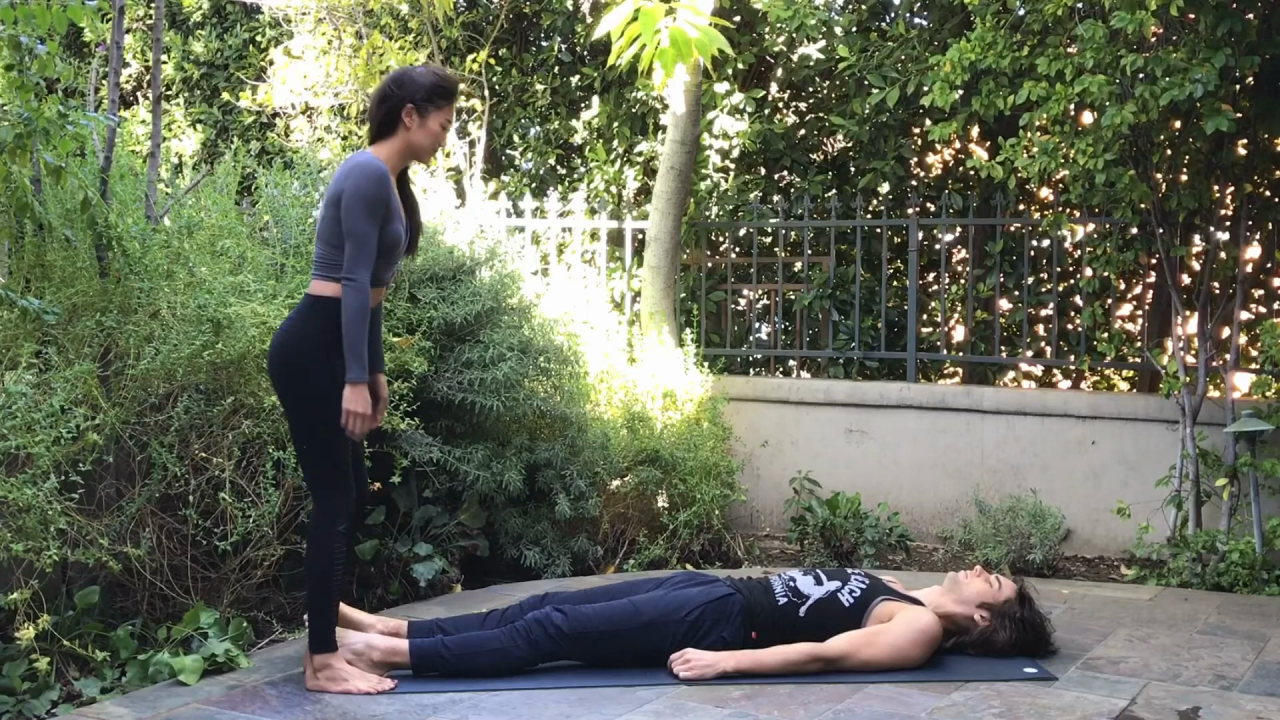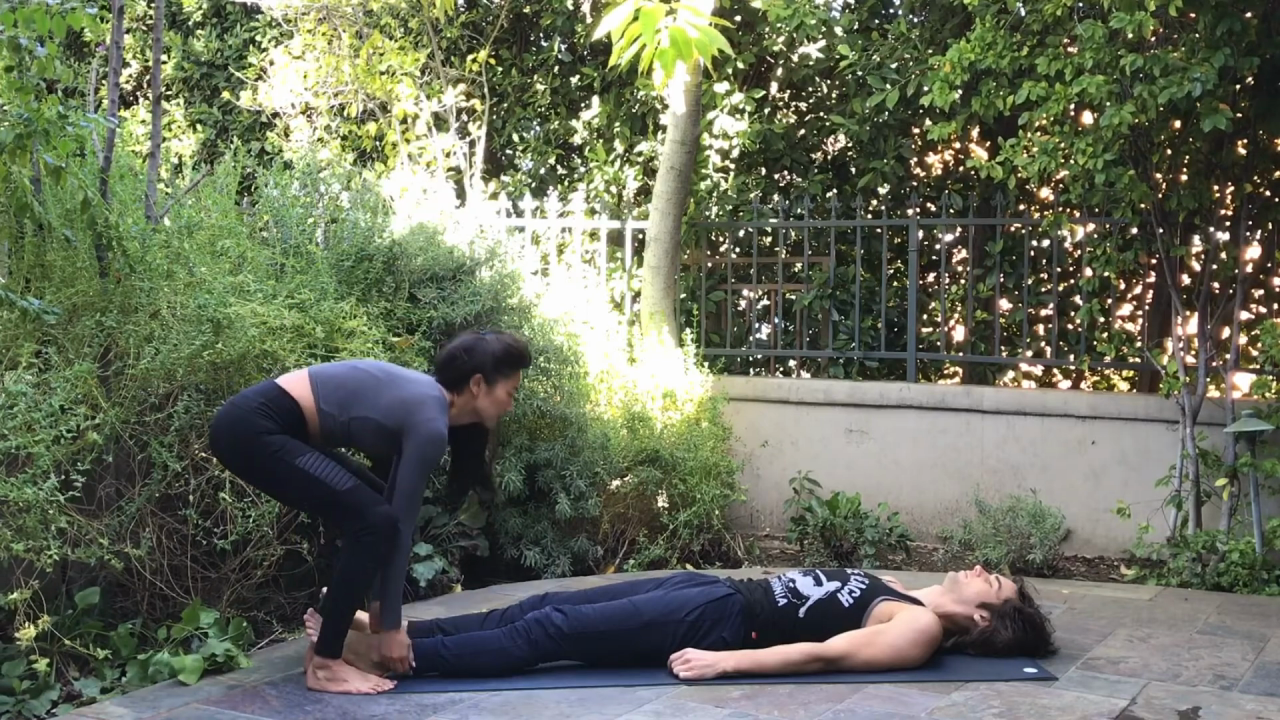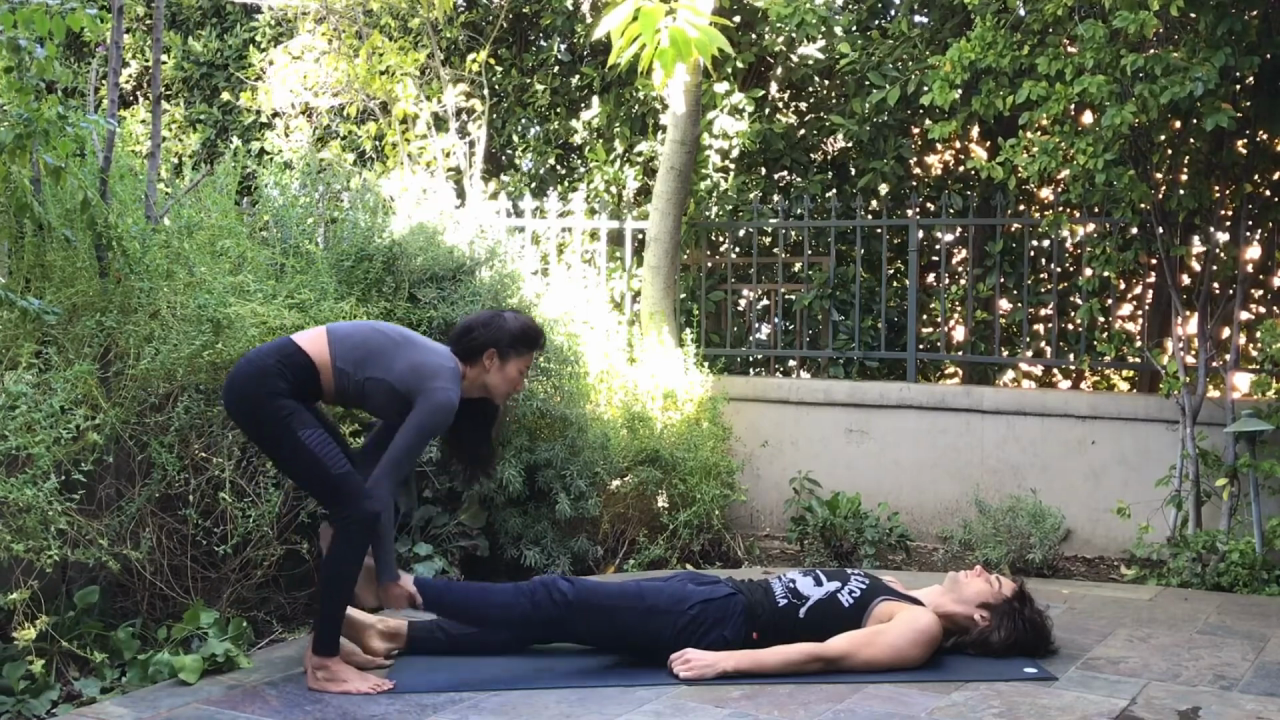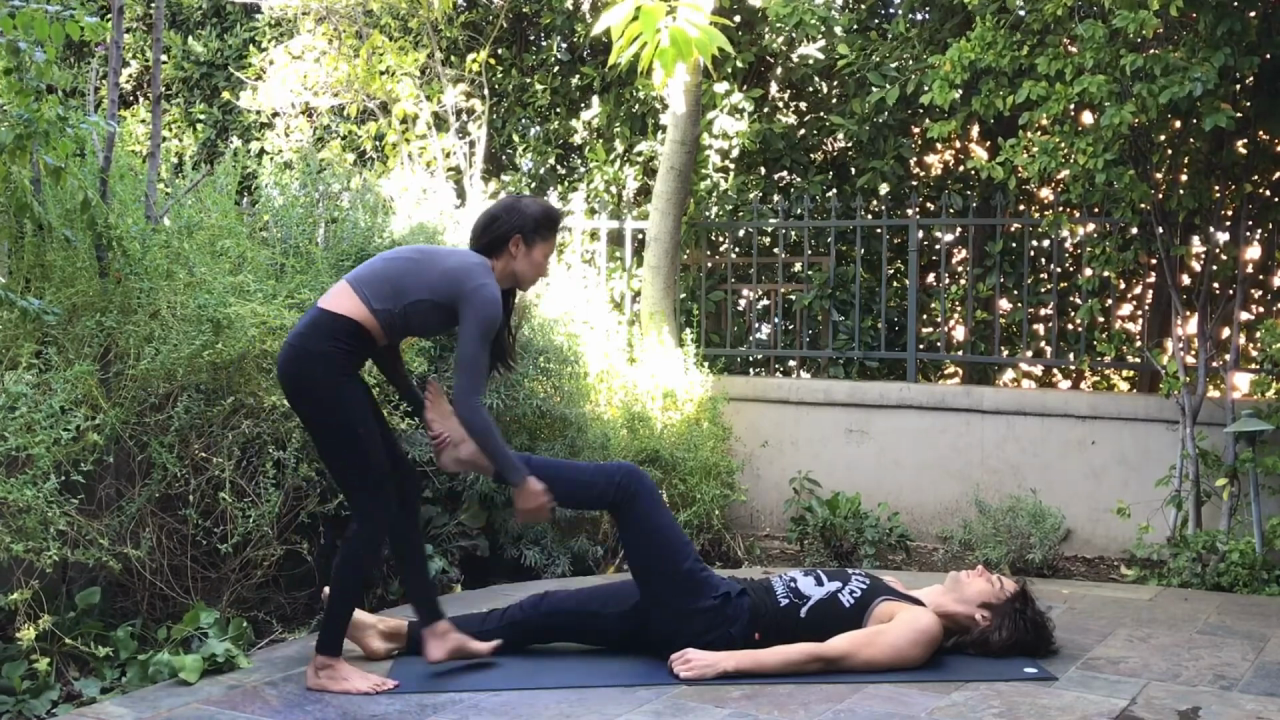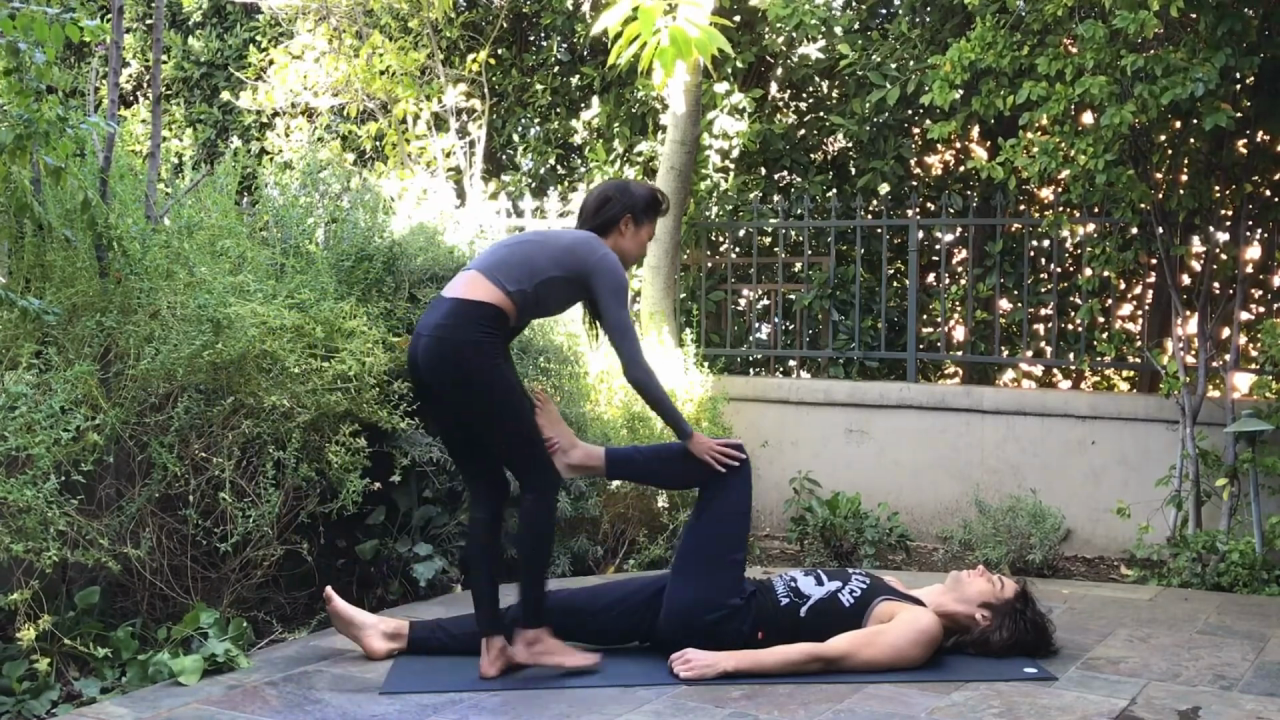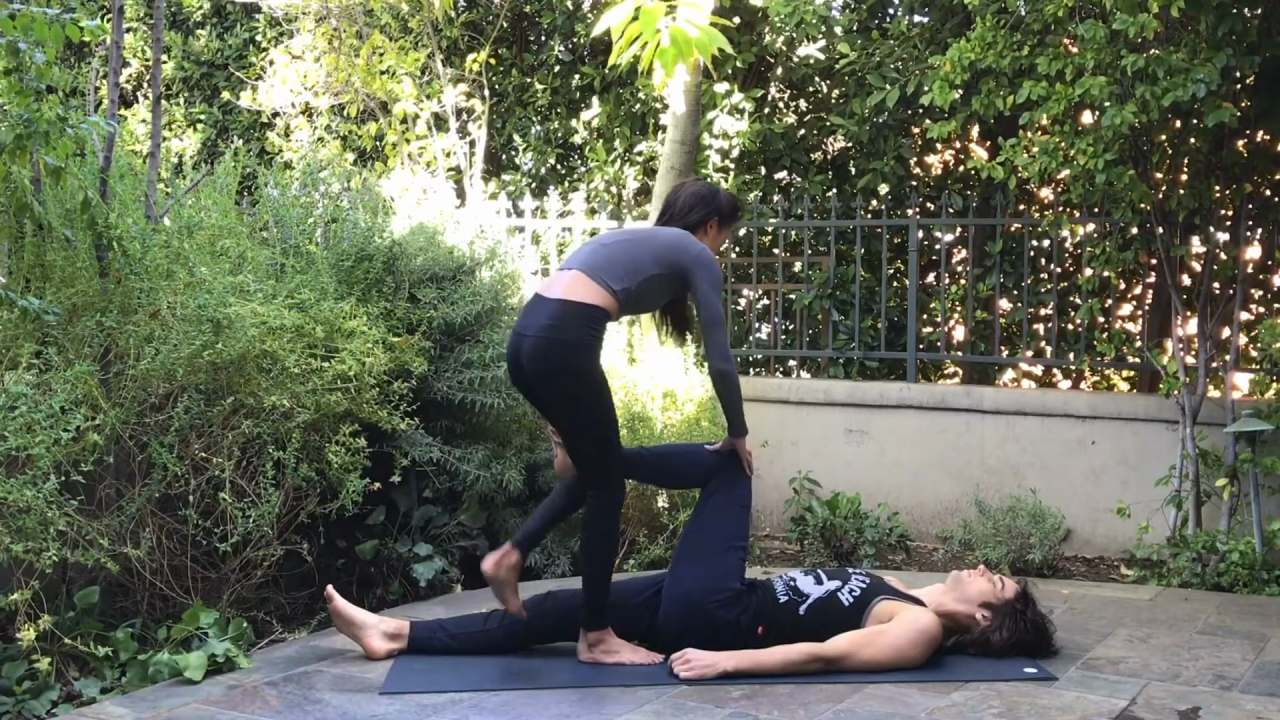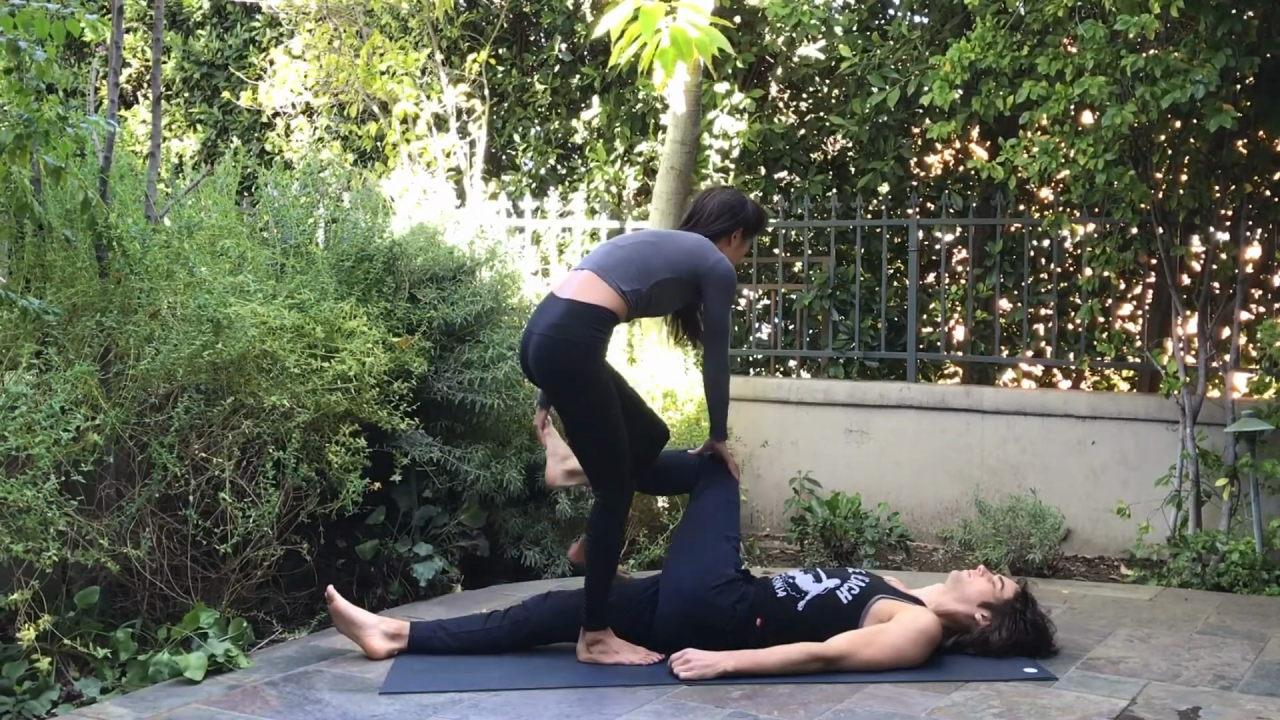
dt=0.7s
person 1, frame 1
left shoulder: (920, 631)
right shoulder: (903, 593)
left elbow: (825, 654)
left wrist: (724, 661)
left hip: (724, 621)
right hip: (720, 590)
left knee: (552, 632)
right knee: (550, 605)
left ankle: (388, 652)
right ankle: (388, 627)
person 1, frame 2
left shoulder: (921, 630)
right shoulder: (900, 593)
left elbow: (826, 654)
left wrist: (725, 662)
left hip: (725, 622)
right hip: (718, 590)
left knee: (552, 631)
right knee: (549, 604)
left ankle: (388, 654)
right ankle: (393, 626)
person 1, frame 3
left shoulder: (920, 631)
right shoulder: (902, 596)
left elbow: (828, 653)
left wrist: (725, 662)
left hip: (719, 623)
right hip: (721, 593)
left knee: (556, 599)
right knee: (549, 616)
left ankle: (404, 590)
right ankle: (398, 634)
person 1, frame 4
left shoulder: (920, 633)
right shoulder: (902, 592)
left elbow: (823, 653)
left wrist: (724, 661)
left hip: (717, 620)
right hip: (719, 603)
left knee: (630, 485)
right knee: (550, 610)
left ankle: (478, 454)
right ankle: (399, 634)
person 1, frame 5
left shoulder: (919, 630)
right shoulder: (900, 595)
left elbow: (826, 653)
left wrist: (725, 661)
left hip: (714, 622)
right hip: (703, 608)
left knee: (728, 461)
right knee: (557, 605)
left ankle: (583, 457)
right ankle: (396, 634)
person 1, frame 6
left shoulder: (920, 630)
right shoulder: (899, 593)
left elbow: (824, 653)
left wrist: (722, 663)
left hip: (716, 618)
right hip: (706, 607)
left knee: (727, 466)
right knee: (559, 608)
right ankle: (398, 634)
person 1, frame 7
left shoulder: (918, 629)
right shoulder: (898, 593)
left elbow: (825, 654)
left wrist: (724, 662)
left hip: (717, 613)
right hip: (709, 607)
left knee: (714, 467)
right knee: (559, 609)
left ankle: (586, 468)
right ankle: (397, 633)
person 2, frame 1
left shoulder: (384, 176)
right shoulder: (368, 172)
right elbow: (356, 281)
left wrist: (375, 371)
right wrist: (355, 382)
left hip: (322, 349)
right hip: (310, 350)
left knee: (344, 495)
right knee: (337, 498)
left ankle: (326, 639)
right ankle: (322, 661)
person 2, frame 2
left shoulder: (426, 402)
right shoulder: (430, 422)
left elbow: (398, 510)
right elbow: (403, 523)
left wrist: (379, 600)
right wrist: (390, 626)
left hip: (269, 424)
right hip: (252, 429)
left knee: (376, 512)
right knee: (373, 520)
left ankle: (326, 641)
right ankle: (325, 664)
person 2, frame 3
left shoulder: (435, 372)
right shoulder: (442, 391)
left elbow: (372, 463)
right elbow: (383, 483)
left wrist: (372, 561)
right wrist: (388, 577)
left hip: (274, 383)
right hip: (265, 388)
left knee: (355, 504)
right knee: (359, 509)
left ankle: (325, 644)
right ankle: (324, 665)
person 2, frame 4
left shoulder: (458, 271)
right shoulder: (482, 289)
right elbow: (470, 406)
left wrist: (422, 411)
right wrist: (518, 479)
left hip: (319, 355)
right hip: (320, 361)
left knee: (403, 489)
right knee: (376, 508)
left ankle: (436, 630)
right ankle: (326, 663)
person 2, frame 5
left shoulder: (560, 247)
right shoulder: (602, 260)
right elbow: (635, 368)
left wrist: (526, 412)
right wrist: (688, 436)
left hip: (429, 343)
right hip: (462, 348)
left knee: (488, 492)
right knee: (538, 484)
left ankle: (492, 643)
right ankle: (532, 633)
person 2, frame 6
left shoulder: (632, 240)
right shoulder: (698, 255)
right elbow: (720, 360)
right wrist: (737, 434)
left hip: (526, 337)
right hip: (563, 346)
left knee: (601, 471)
right knee: (607, 488)
left ankle: (511, 553)
right ankle: (595, 636)
person 2, frame 7
left shoulder: (656, 243)
right shoulder: (715, 266)
right elbow: (715, 362)
left wrist: (549, 399)
right wrist: (718, 438)
left hip: (542, 333)
right hip: (569, 344)
left knee: (649, 437)
right knee: (614, 485)
left ankle: (594, 545)
right ankle: (595, 636)
